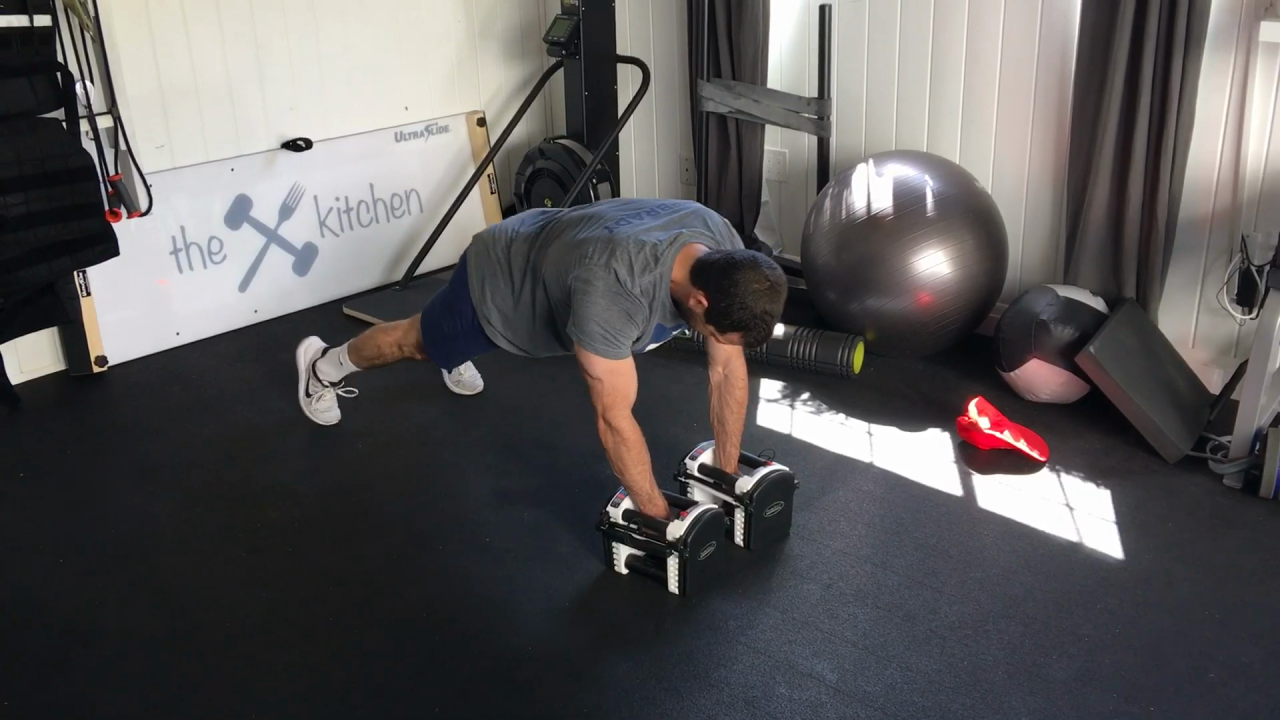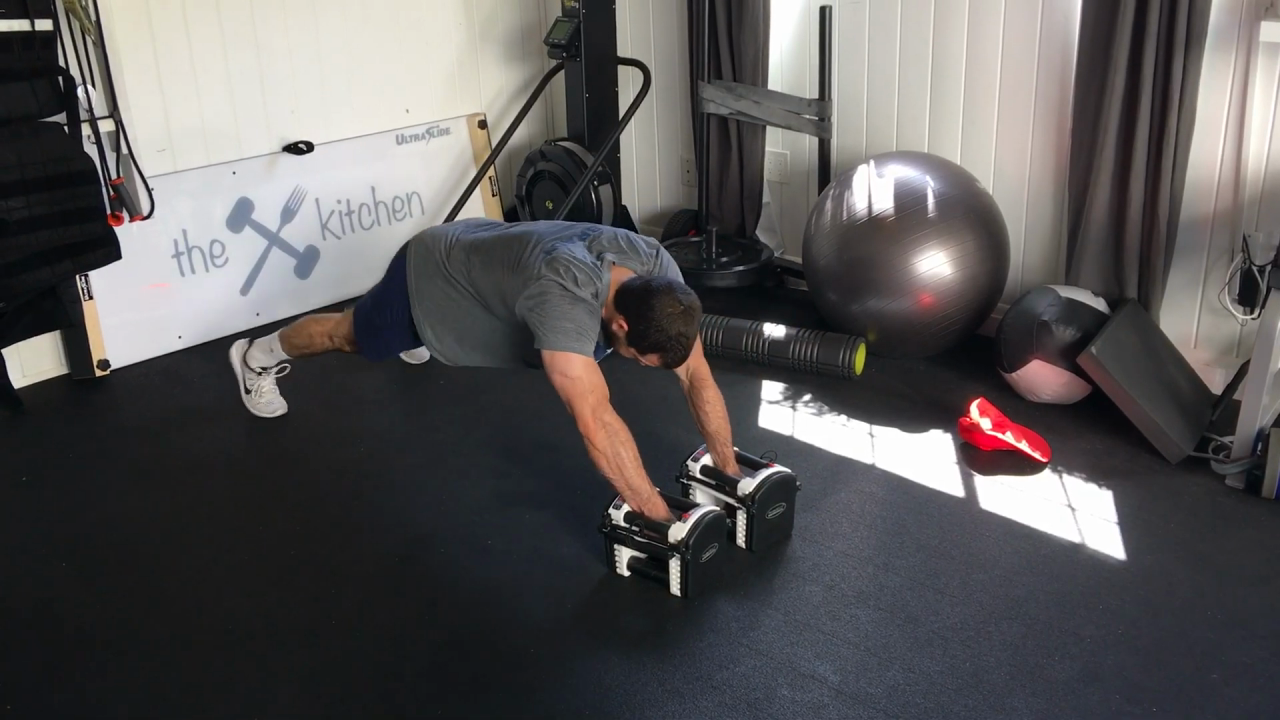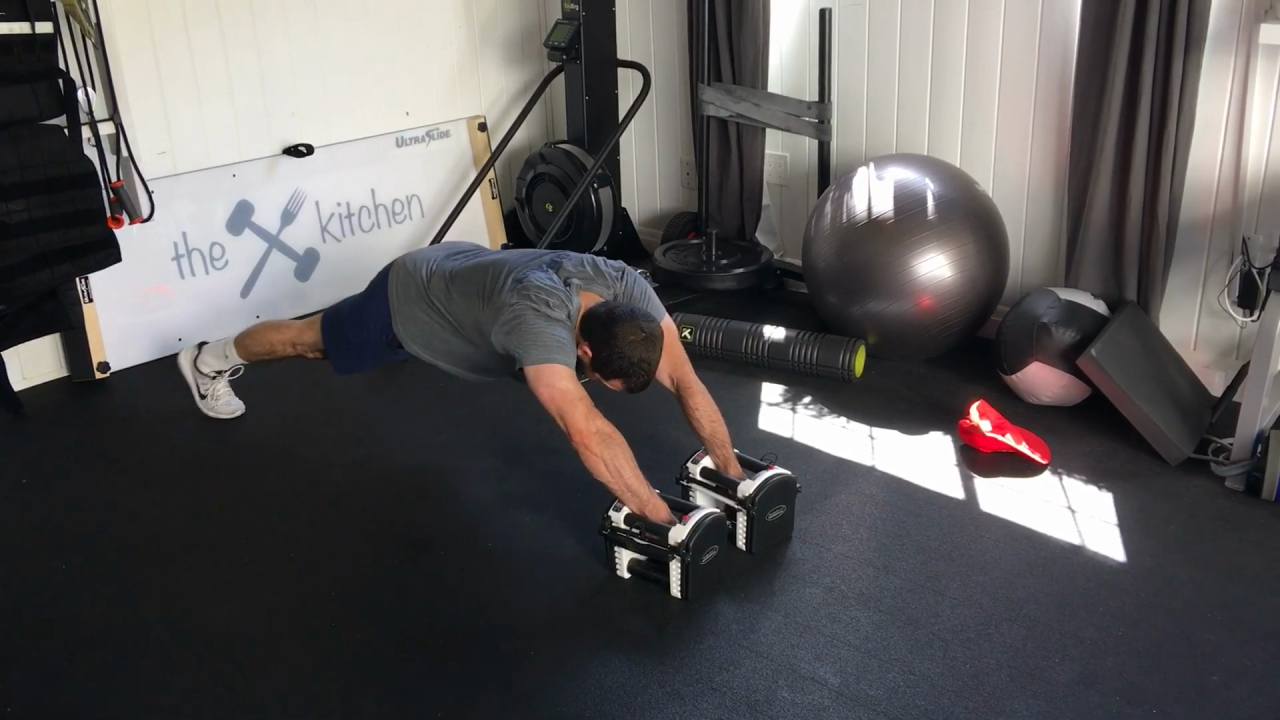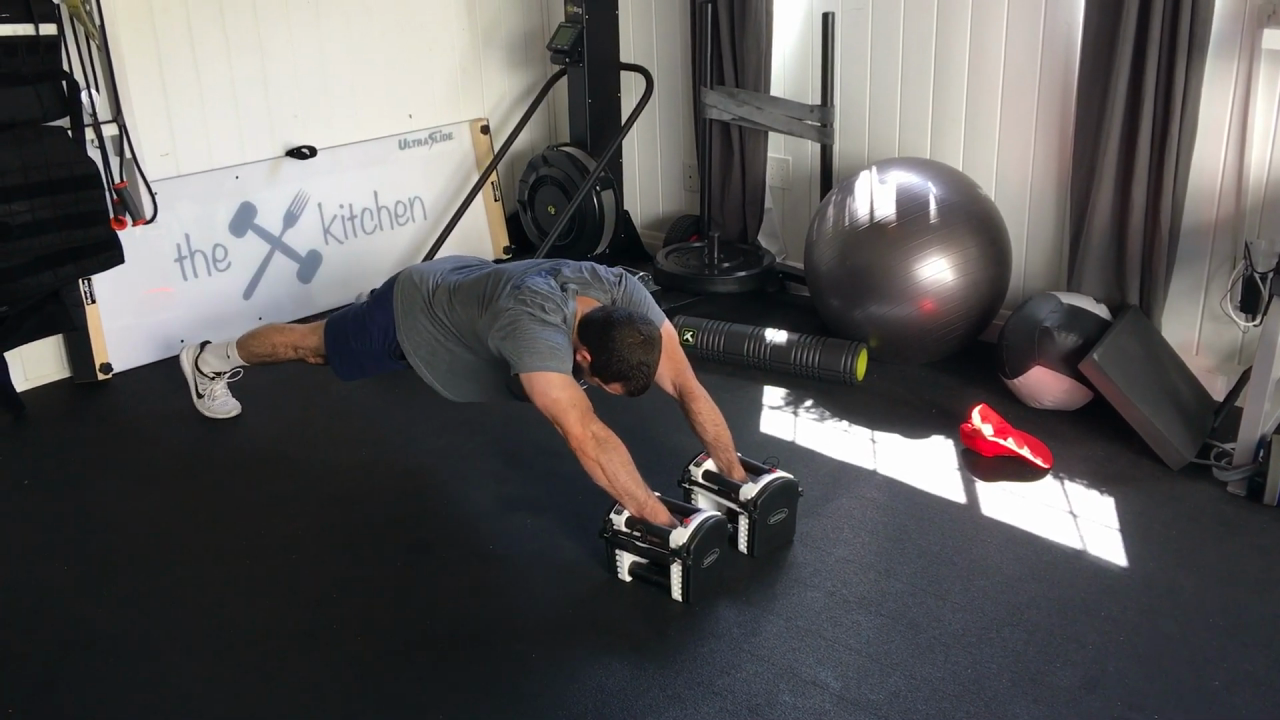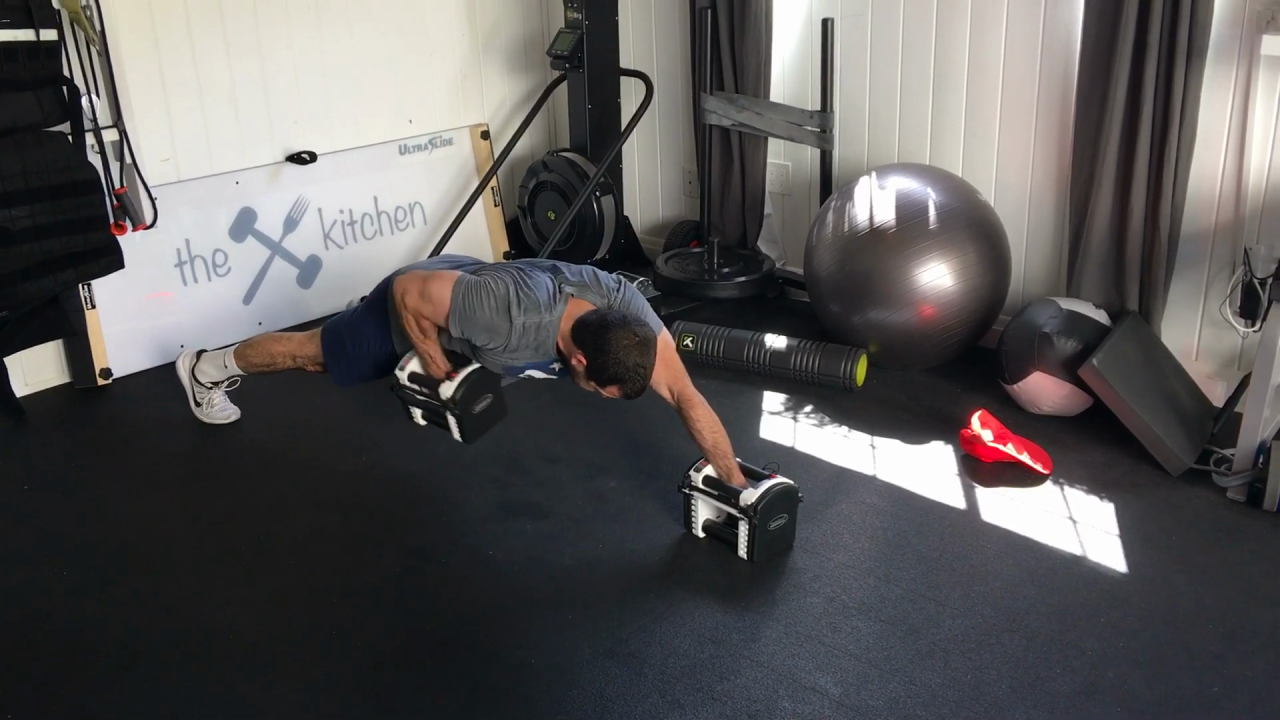
dt=1s
person 1, frame 1
left shoulder: (724, 250)
right shoulder: (612, 287)
left elbow: (728, 371)
right elbow: (614, 418)
left wrist: (727, 477)
right wrist: (659, 520)
left hip: (546, 251)
right hip: (498, 277)
right knee: (418, 340)
left ankle: (450, 355)
right ankle: (326, 364)
person 1, frame 2
left shoulder: (656, 265)
right shoulder: (566, 300)
left elbow: (697, 376)
right elbow: (596, 422)
left wrist: (731, 475)
right wrist: (661, 519)
left hip: (479, 251)
right hip: (433, 269)
right knee: (352, 334)
left ankle: (410, 335)
right ankle: (259, 357)
person 1, frame 3
left shoulder: (628, 288)
right shoulder: (539, 320)
left elbow: (686, 382)
right elbow: (588, 434)
left wrist: (733, 475)
right wrist: (663, 521)
left hip: (461, 269)
right hip: (411, 294)
right knee: (314, 339)
left ankle: (390, 346)
right ankle: (211, 360)
person 1, frame 4
left shoulder: (626, 294)
right shoulder: (534, 326)
left elbow: (688, 388)
right elbow: (586, 437)
left wrist: (738, 478)
right wrist: (665, 525)
left hip: (464, 282)
right hip: (413, 311)
right knee: (314, 344)
left ankle: (370, 304)
right ankle: (212, 359)
person 1, frame 5
left shoulder: (622, 303)
right shoulder: (508, 313)
left elbow: (684, 394)
right elbow: (409, 290)
left wrist: (736, 483)
right wrist: (442, 377)
left hip: (458, 286)
right hip: (410, 303)
right knee: (313, 353)
left ankle: (361, 312)
right ankle: (210, 366)
